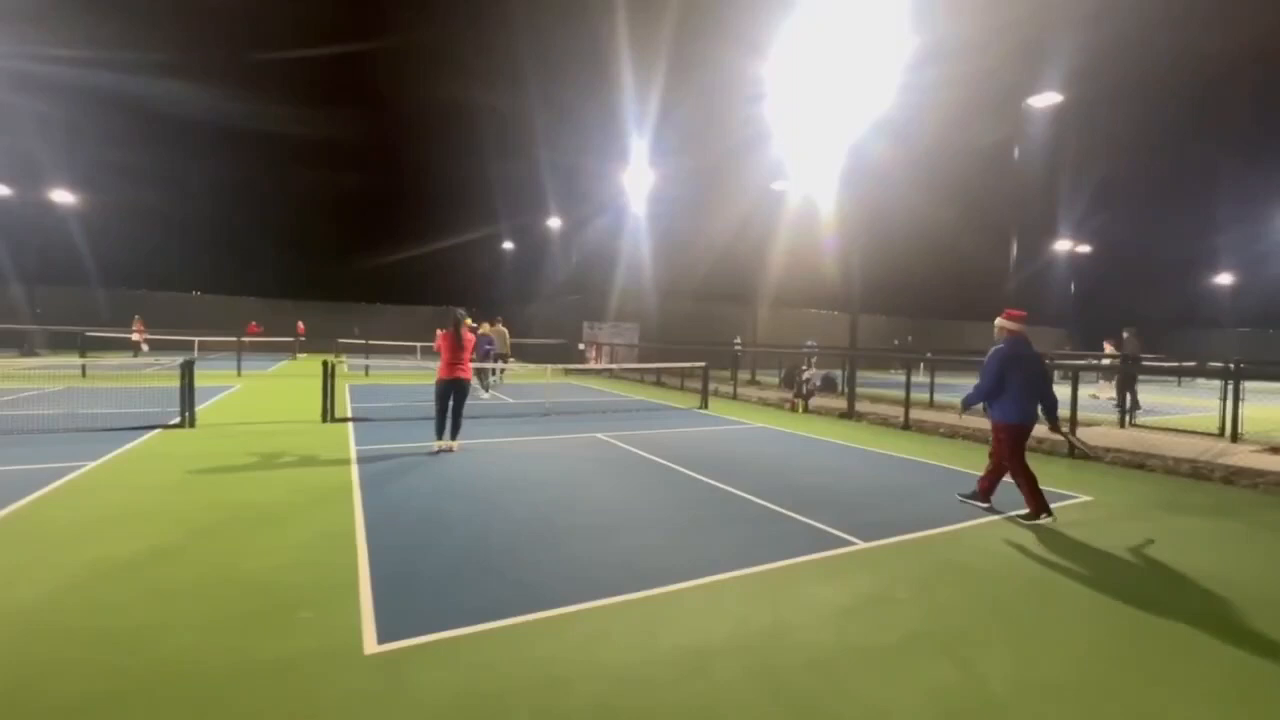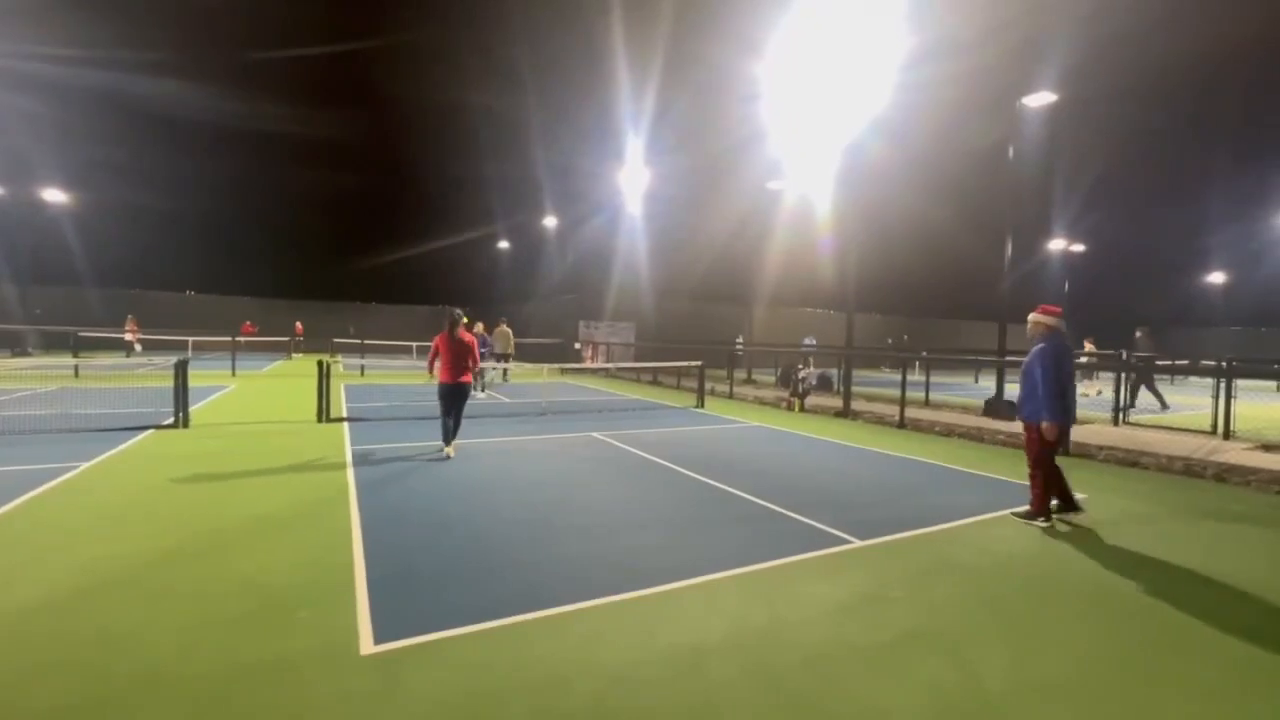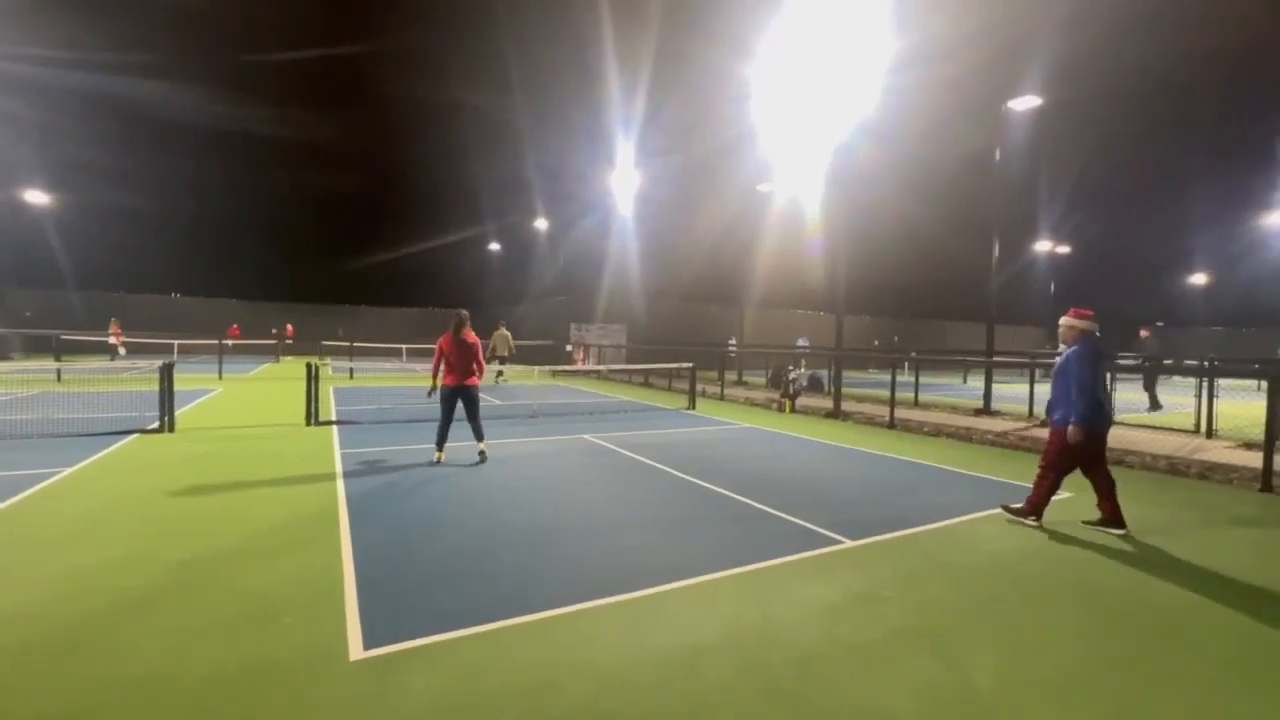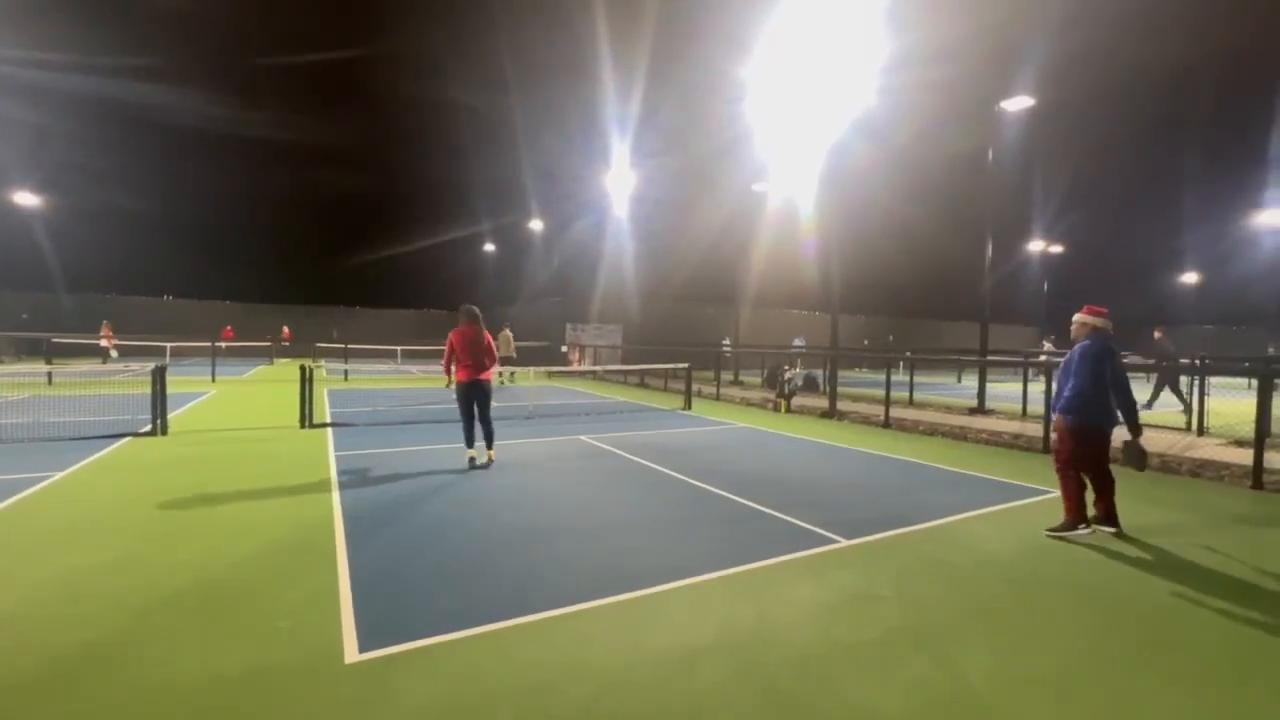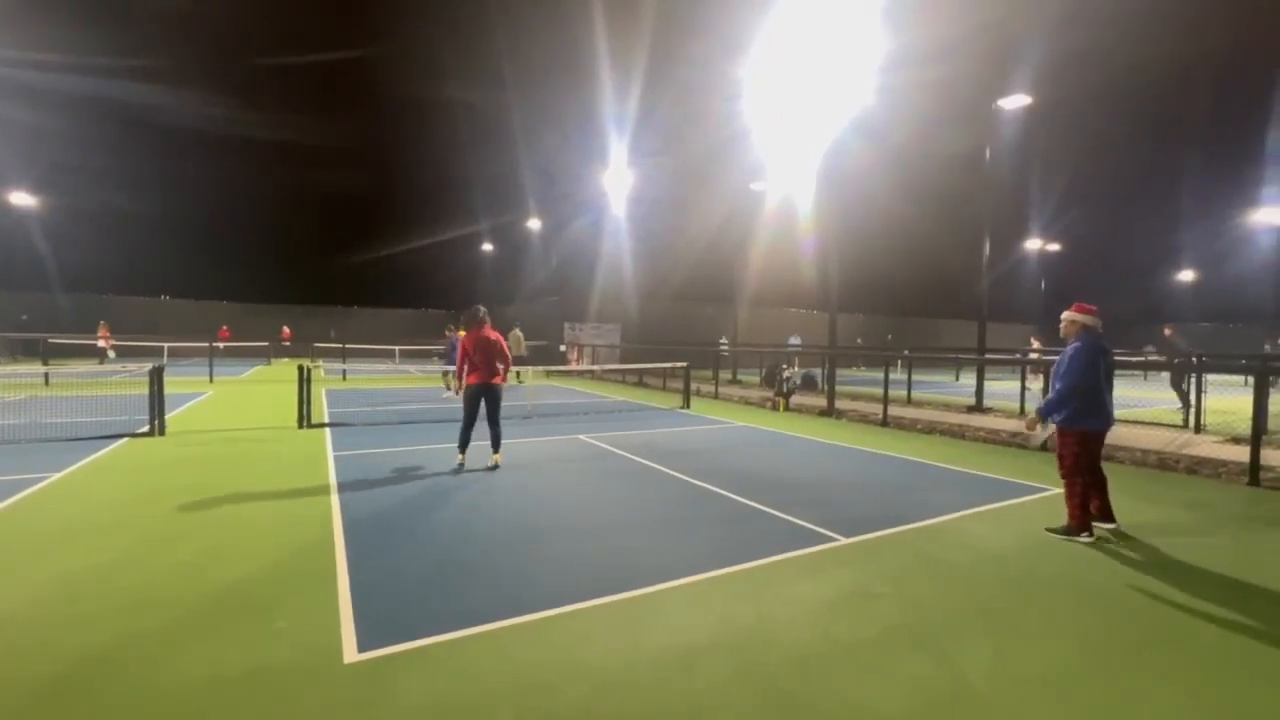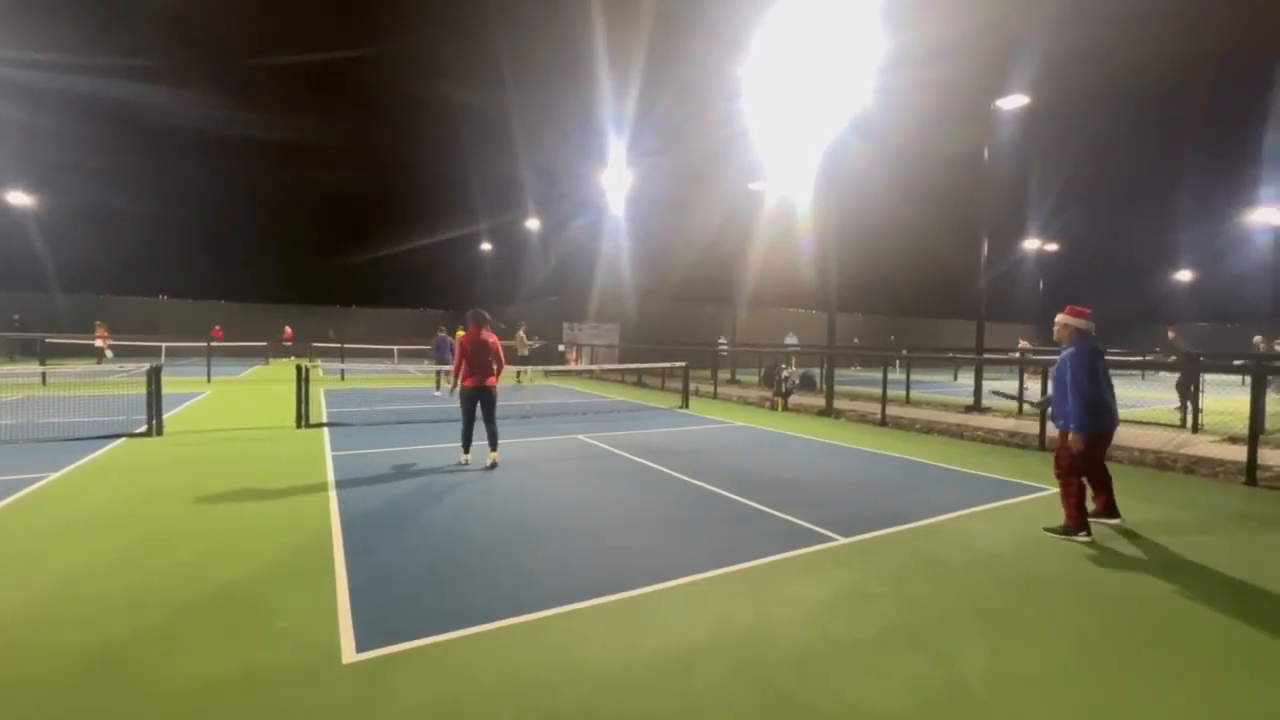
dt=0.4s
person 1, frame 1
left shoulder: (1000, 353)
right shoulder: (1033, 356)
left elbow: (985, 386)
right elbow: (1046, 389)
left wrist: (966, 403)
right wrist: (1052, 417)
left hip: (1007, 418)
right hip: (1024, 417)
left knee: (1014, 463)
right knee: (999, 458)
left ankle: (1040, 510)
right ankle: (982, 494)
person 1, frame 2
left shoulder: (1044, 350)
right shoulder: (1059, 348)
left elbow: (1048, 387)
left wrist: (1048, 418)
left hip: (1043, 420)
right hip: (1056, 418)
left knee: (1038, 465)
right knee: (1045, 463)
left ankle: (1040, 513)
right ankle: (1067, 503)
person 1, frame 3
left shoulder: (1078, 353)
right shoulder: (1090, 352)
left elbow: (1083, 392)
left wrist: (1076, 422)
right wrist: (1069, 419)
left hip: (1076, 426)
right hip: (1095, 424)
left knee: (1051, 467)
right knee: (1097, 470)
left ankle: (1031, 511)
right ankle: (1113, 519)
person 1, frame 4
left shoulder: (1084, 350)
right shoulder: (1109, 353)
left elbow: (1077, 385)
right elbow: (1123, 391)
left wrist: (1060, 412)
right wrist: (1133, 423)
left hip: (1078, 422)
right hip: (1101, 421)
left knee: (1068, 469)
right knee: (1098, 470)
left ankle: (1076, 520)
right ankle: (1107, 517)
person 1, frame 5
left shoulder: (1078, 351)
right shoulder: (1099, 351)
left elbow: (1065, 389)
left wrist: (1040, 413)
left hip: (1077, 423)
right hip: (1096, 420)
left knee: (1073, 473)
right knee: (1091, 470)
left ankle: (1079, 527)
right ankle: (1102, 515)
person 1, frame 6
left shoulder: (1074, 355)
right shoulder: (1088, 351)
left elbow: (1080, 394)
left wrist: (1077, 429)
right wrist: (1051, 400)
left hip: (1081, 427)
right hip: (1102, 422)
left knee: (1068, 472)
right knee: (1094, 467)
left ankle: (1077, 526)
right ankle: (1108, 510)
